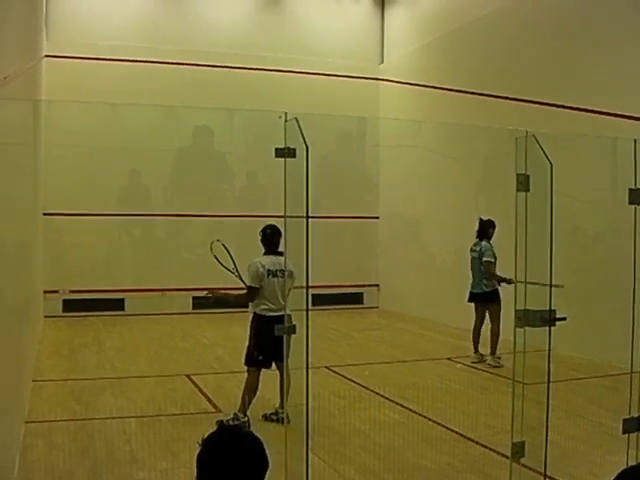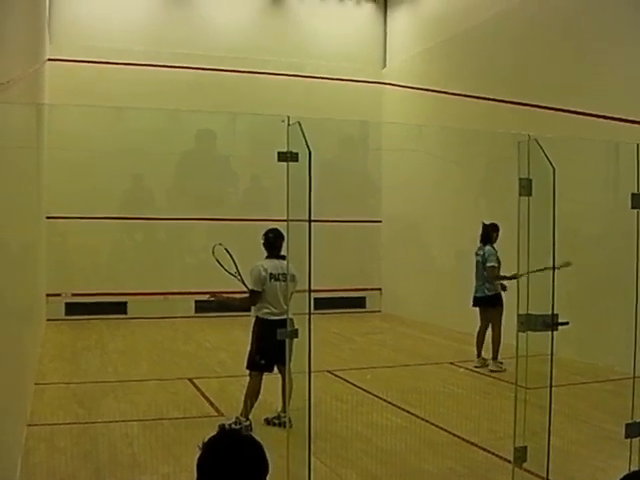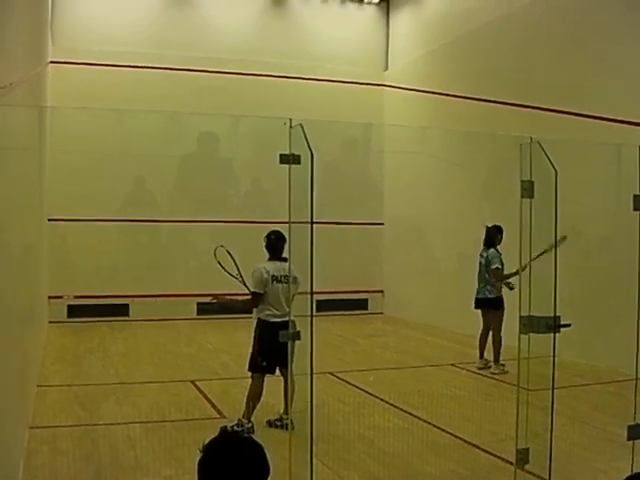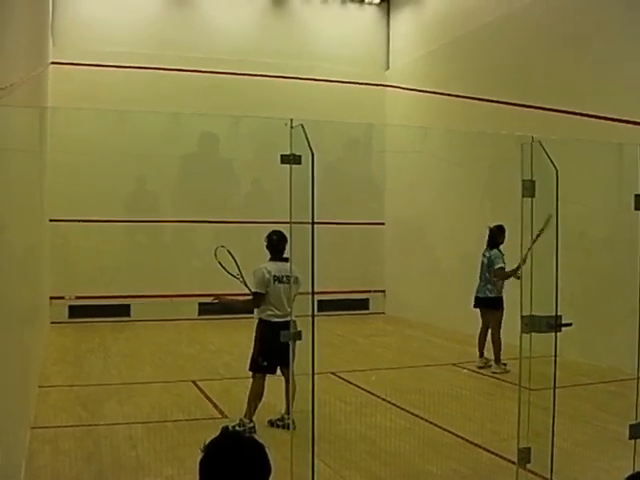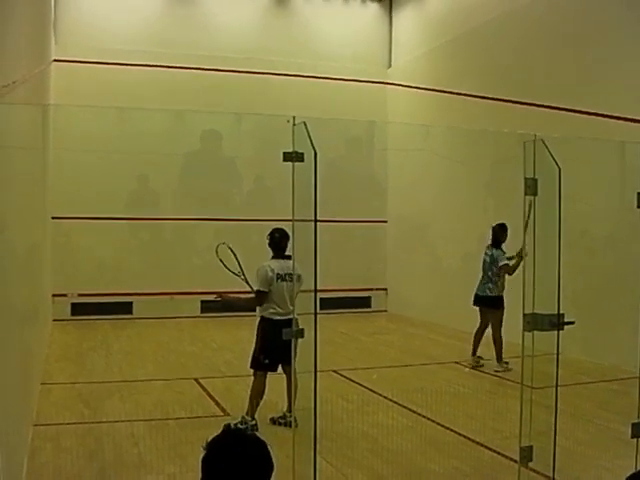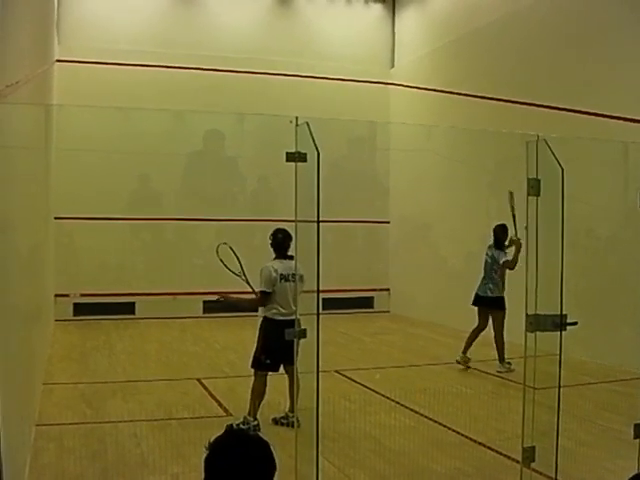
dt=0.1s
person 1, frame 1
left shoulder: (258, 264)
right shoulder: (288, 265)
left elbow: (251, 297)
right elbow: (285, 294)
left wrist: (223, 296)
left hip: (264, 320)
right hip: (282, 319)
left knee: (254, 369)
right knee: (283, 366)
left ankle: (242, 415)
right ankle: (282, 411)
person 1, frame 2
left shoulder: (260, 268)
right shoulder: (290, 269)
left elbow: (253, 300)
right elbow: (287, 298)
left wrist: (225, 299)
left hip: (266, 324)
right hip: (284, 323)
left knee: (256, 373)
right knee: (285, 370)
left ankle: (244, 419)
right ankle: (284, 415)
person 1, frame 3
left shoulder: (262, 270)
right shoulder: (292, 271)
left elbow: (255, 302)
right elbow: (289, 299)
left wrist: (227, 301)
left hip: (268, 326)
right hip: (287, 325)
left knee: (258, 375)
right knee: (287, 372)
left ankle: (246, 421)
right ankle: (286, 417)
person 1, frame 4
left shoulder: (263, 271)
right shoulder: (293, 271)
left elbow: (257, 302)
right elbow: (290, 299)
left wrist: (228, 301)
left hip: (269, 326)
right hip: (288, 325)
left knee: (259, 375)
right knee: (288, 372)
left ankle: (247, 421)
right ankle: (288, 417)
person 1, frame 5
left shoulder: (266, 268)
right shoulder: (295, 268)
left elbow: (259, 301)
right elbow: (291, 297)
left wrist: (231, 299)
left hip: (271, 324)
right hip: (289, 323)
left knee: (260, 372)
right knee: (290, 370)
left ankle: (249, 419)
right ankle: (289, 415)
person 1, frame 6
left shoulder: (269, 269)
right shoulder: (298, 268)
left elbow: (263, 301)
left wrist: (234, 300)
left hip: (274, 324)
right hip: (292, 323)
left knee: (260, 372)
right knee: (292, 370)
left ankle: (251, 419)
right ankle: (292, 415)
person 2, frame 1
left shoulder: (474, 246)
right shoulder: (487, 247)
right elbow: (488, 271)
right wrist: (504, 279)
left hip: (476, 289)
right hip: (488, 290)
left knee: (478, 321)
right knee: (495, 323)
left ankle: (476, 354)
right ankle: (493, 357)
person 2, frame 2
left shoulder: (480, 250)
right shoulder: (491, 252)
right elbow: (493, 275)
left wrist: (499, 283)
right wrist: (509, 277)
left hip: (480, 293)
right hip: (491, 294)
left knee: (483, 326)
right knee: (496, 328)
left ankle: (479, 358)
right ankle: (494, 362)
person 2, frame 3
left shoulder: (484, 252)
right shoulder: (494, 254)
right elbow: (498, 277)
left wrist: (505, 282)
right wrist: (516, 273)
left hip: (482, 295)
right hip: (492, 296)
left knee: (486, 328)
right knee: (496, 330)
left ankle: (482, 360)
right ankle: (496, 364)
person 2, frame 4
left shoulder: (487, 251)
right shoulder: (496, 254)
right elbow: (501, 276)
left wrist: (512, 273)
right wrist: (517, 268)
left hip: (481, 294)
right hip: (492, 296)
left knee: (485, 327)
right knee: (495, 330)
left ankle: (481, 359)
right ankle: (497, 364)
person 2, frame 5
left shoulder: (490, 248)
right shoulder: (498, 253)
right elbow: (509, 271)
left wrist: (514, 257)
right wrist: (521, 257)
left hip: (482, 293)
right hip: (493, 295)
left knee: (483, 325)
right knee: (496, 329)
left ankle: (474, 356)
right ankle: (500, 363)
person 2, frame 6
left shoulder: (492, 248)
right shoulder: (499, 253)
right elbow: (511, 265)
left wrist: (508, 245)
right wrist: (517, 248)
left hip: (482, 293)
right hip: (494, 296)
left knee: (480, 326)
right knee: (498, 330)
left ankle: (463, 355)
right ankle: (502, 363)
